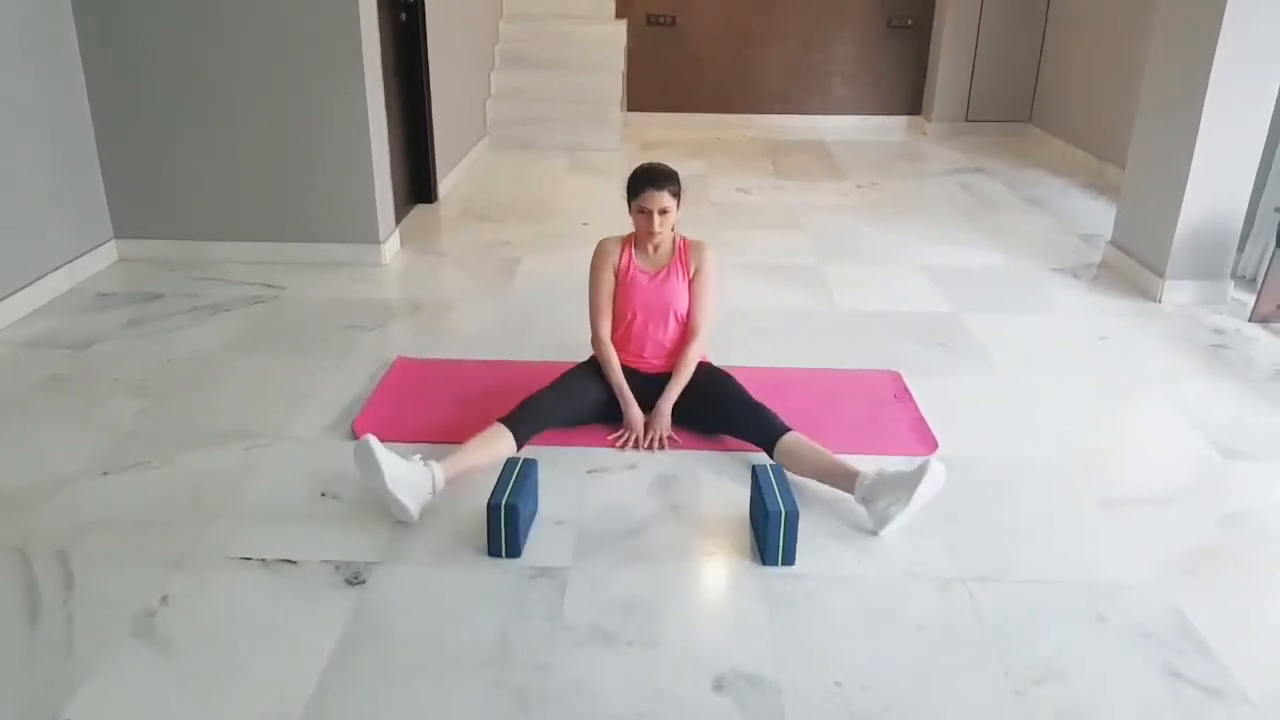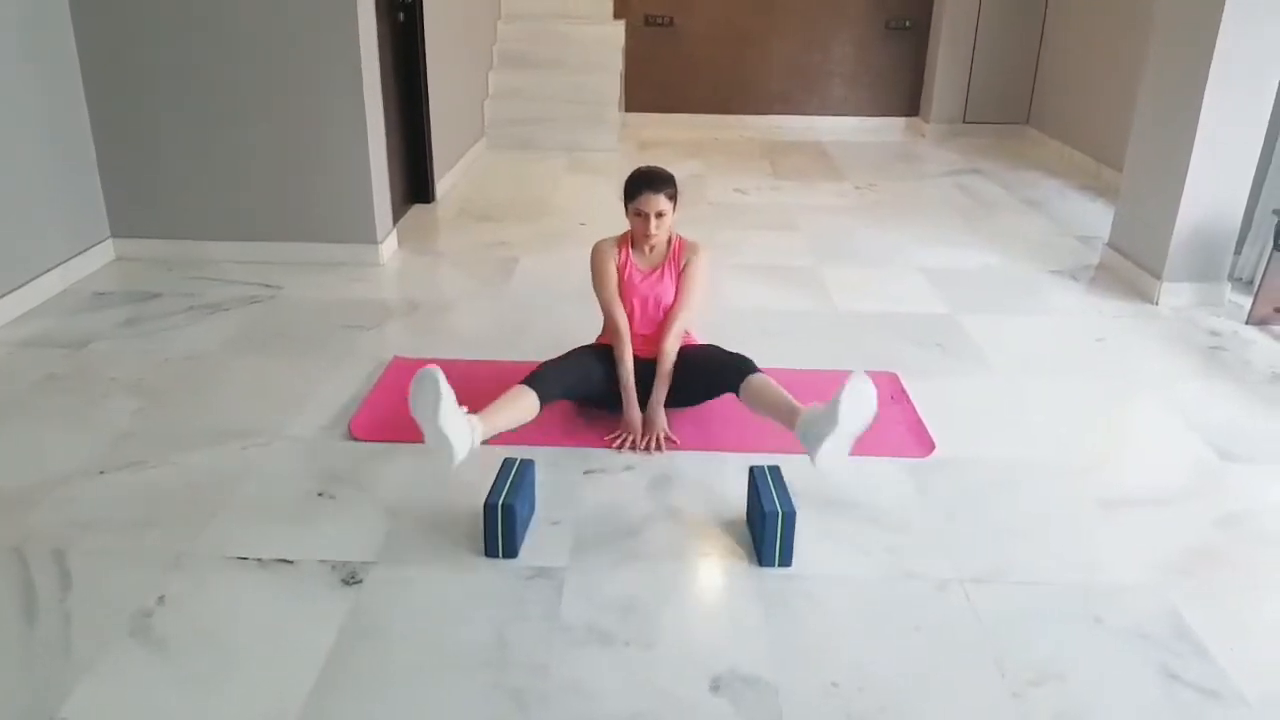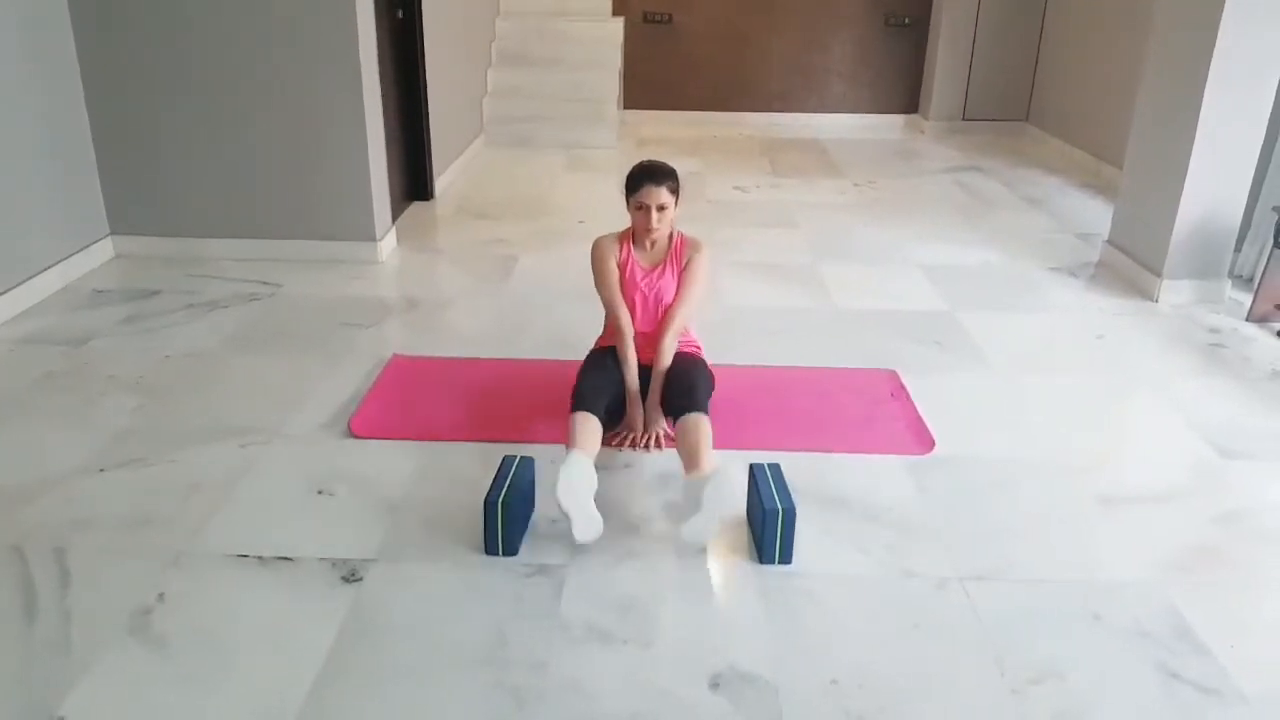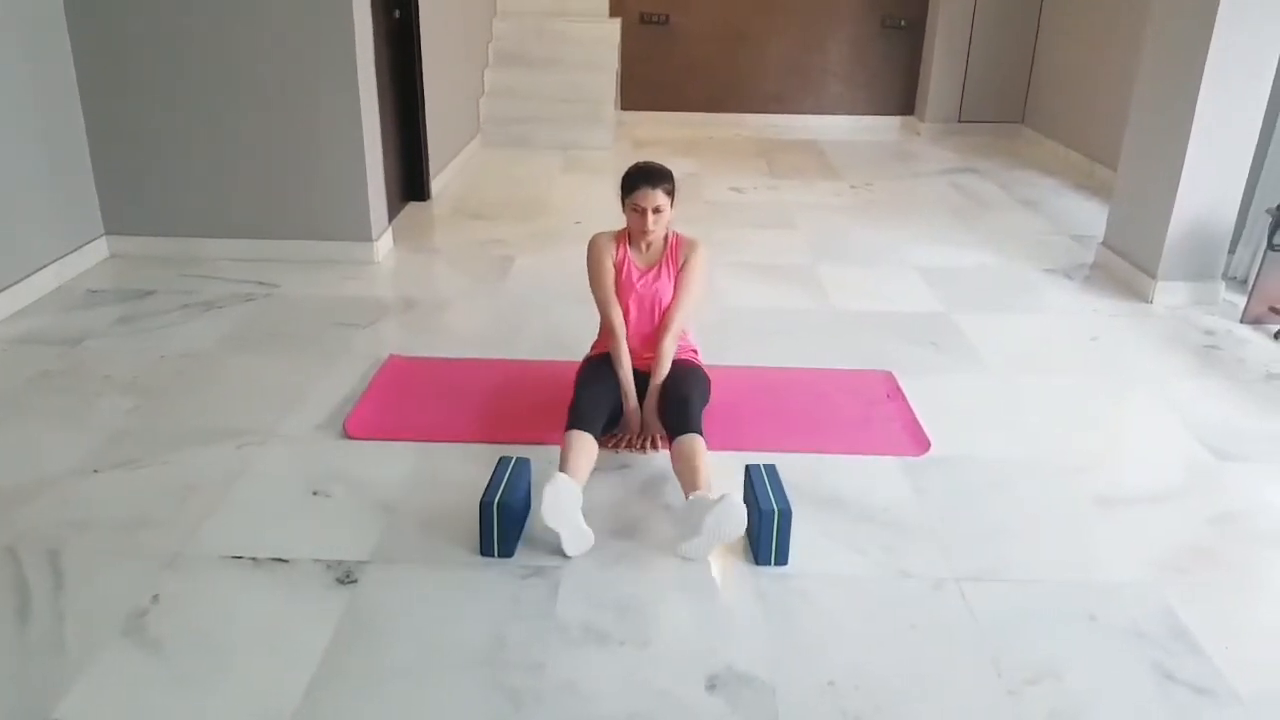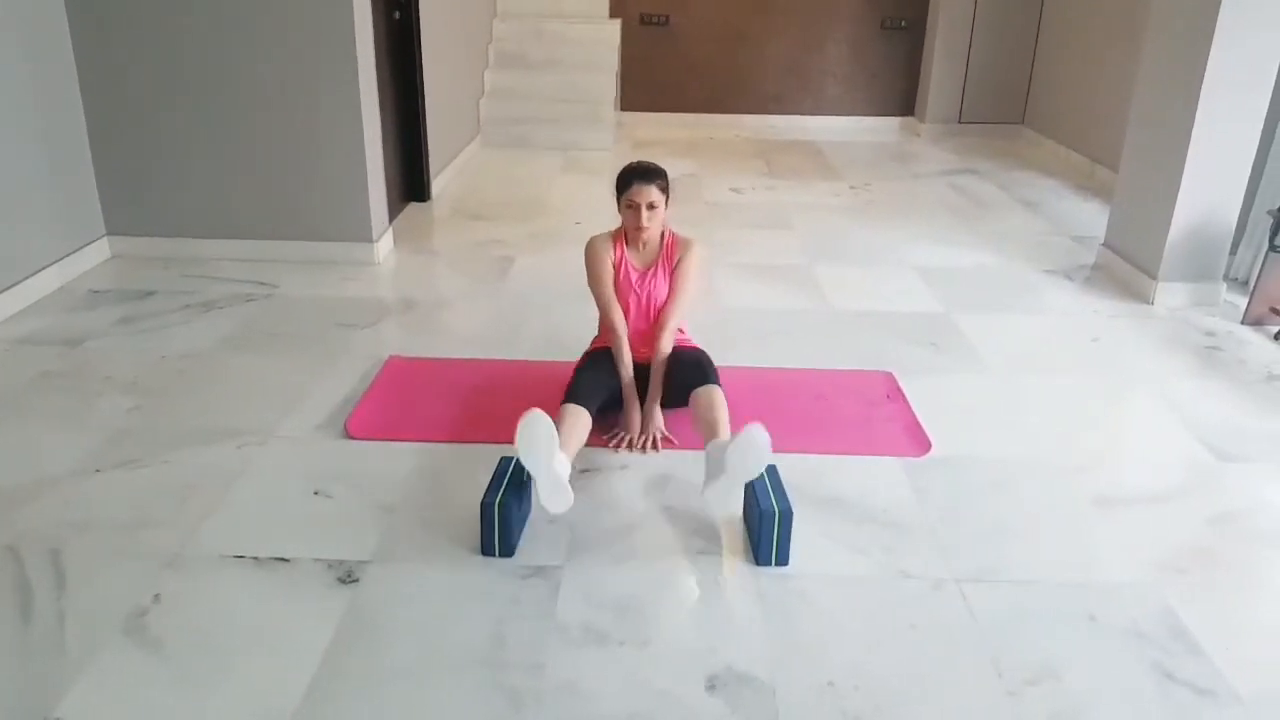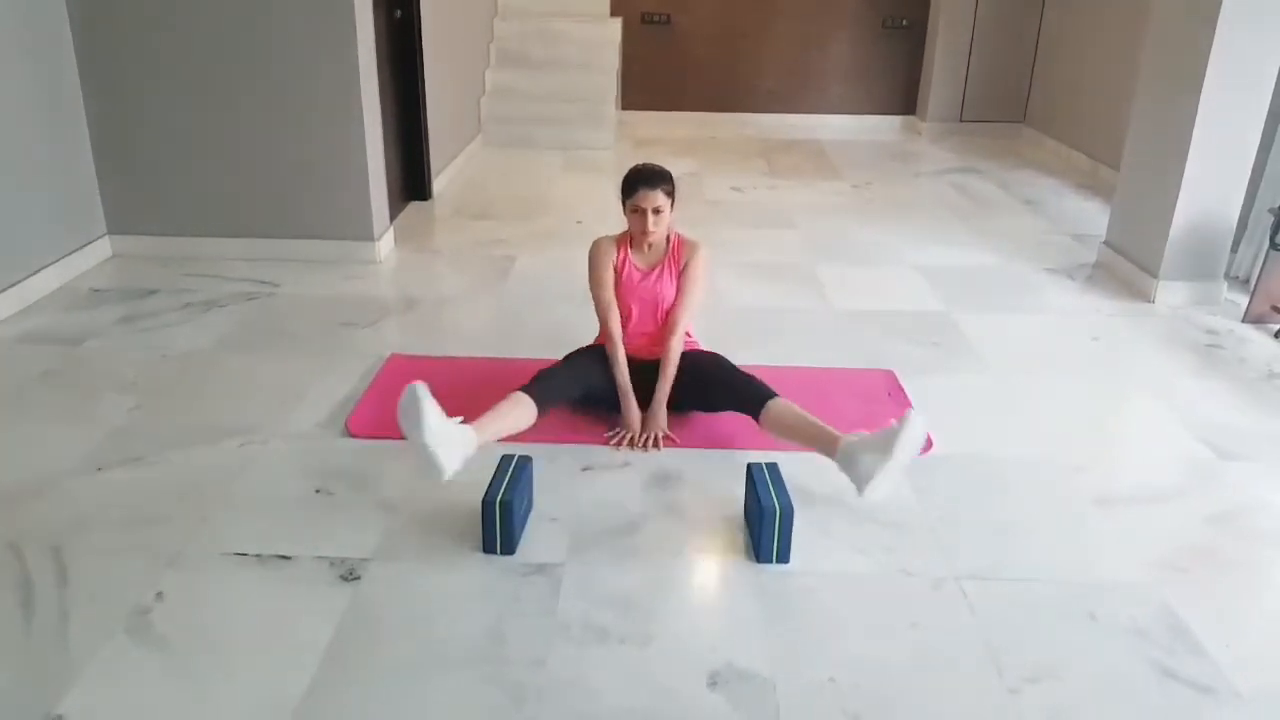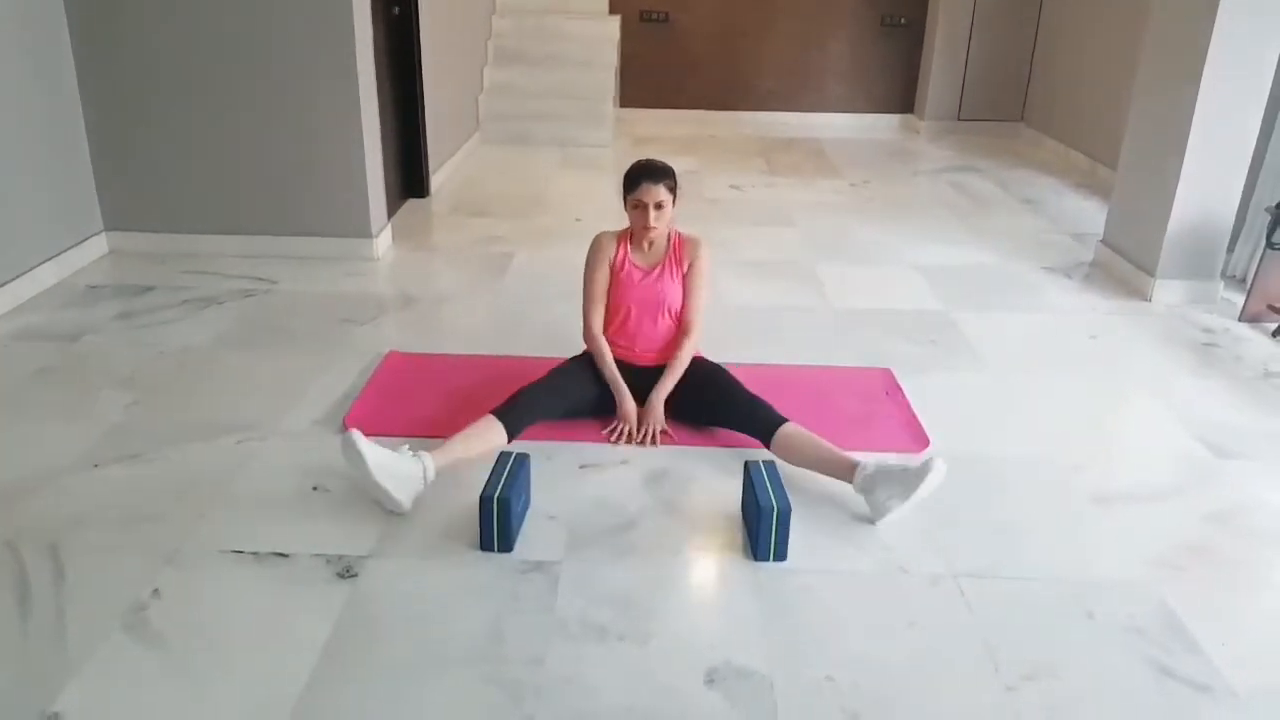
dt=0.3s
person 1, frame 1
left shoulder: (699, 257)
right shoulder: (609, 253)
left elbow: (697, 336)
right elbow: (600, 335)
left wrist: (666, 405)
right wrist: (627, 405)
left hip: (679, 375)
right hip: (620, 373)
left knee: (758, 420)
right knee: (536, 410)
left ankle: (868, 489)
right ankle: (429, 480)
person 1, frame 2
left shoulder: (693, 256)
right shoulder: (606, 253)
left elbow: (674, 331)
right elbow: (619, 329)
left wrist: (656, 408)
right wrist: (631, 407)
left hip: (673, 364)
right hip: (617, 364)
left knee: (736, 366)
right knee: (550, 375)
left ankle: (814, 427)
right ankle: (463, 431)
person 1, frame 3
left shoulder: (693, 251)
right shoulder: (607, 247)
left elbow: (671, 328)
right elbow: (623, 325)
left wrist: (652, 405)
right wrist: (634, 400)
left hip: (676, 358)
right hip: (619, 357)
left knee: (691, 385)
right knee: (590, 386)
left ankle: (703, 487)
right ankle: (579, 487)
person 1, frame 4
left shoulder: (690, 252)
right shoulder: (603, 247)
left elbow: (670, 331)
right elbow: (615, 327)
left wrist: (652, 405)
right wrist: (630, 404)
left hip: (672, 361)
right hip: (615, 362)
left knee: (684, 408)
right knee: (586, 407)
left ankle: (700, 510)
right ankle: (567, 509)
person 1, frame 5
left shoulder: (685, 251)
right shoulder: (600, 248)
left elbow: (667, 327)
right elbow: (617, 322)
left wrist: (654, 403)
right wrist: (630, 401)
left hip: (668, 355)
right hip: (616, 353)
left knee: (699, 368)
right knee: (585, 386)
left ankle: (721, 455)
right ankle: (556, 468)
person 1, frame 6
left shoulder: (691, 253)
right shoulder: (606, 251)
left elbow: (676, 329)
right elbow: (611, 328)
left wrist: (660, 406)
right wrist: (630, 406)
left hip: (674, 362)
right hip: (619, 360)
left knee: (743, 387)
right knee: (552, 380)
left ankle: (852, 452)
right ankle: (457, 443)
person 1, frame 7
left shoulder: (693, 251)
right shoulder: (605, 247)
left elbow: (691, 331)
right elbow: (592, 329)
left wrist: (658, 399)
right wrist: (622, 396)
left hip: (673, 368)
right hip: (612, 366)
left knee: (752, 411)
right knee: (530, 401)
left ankle: (865, 479)
right ankle: (419, 471)
